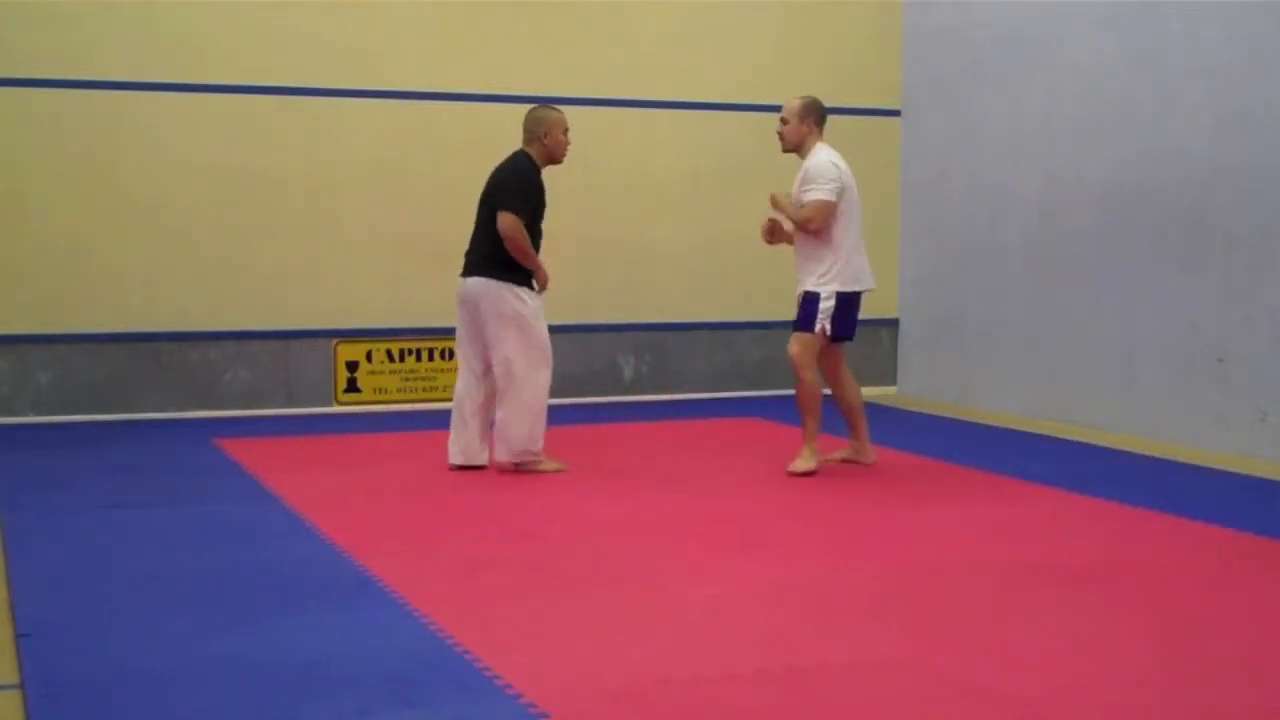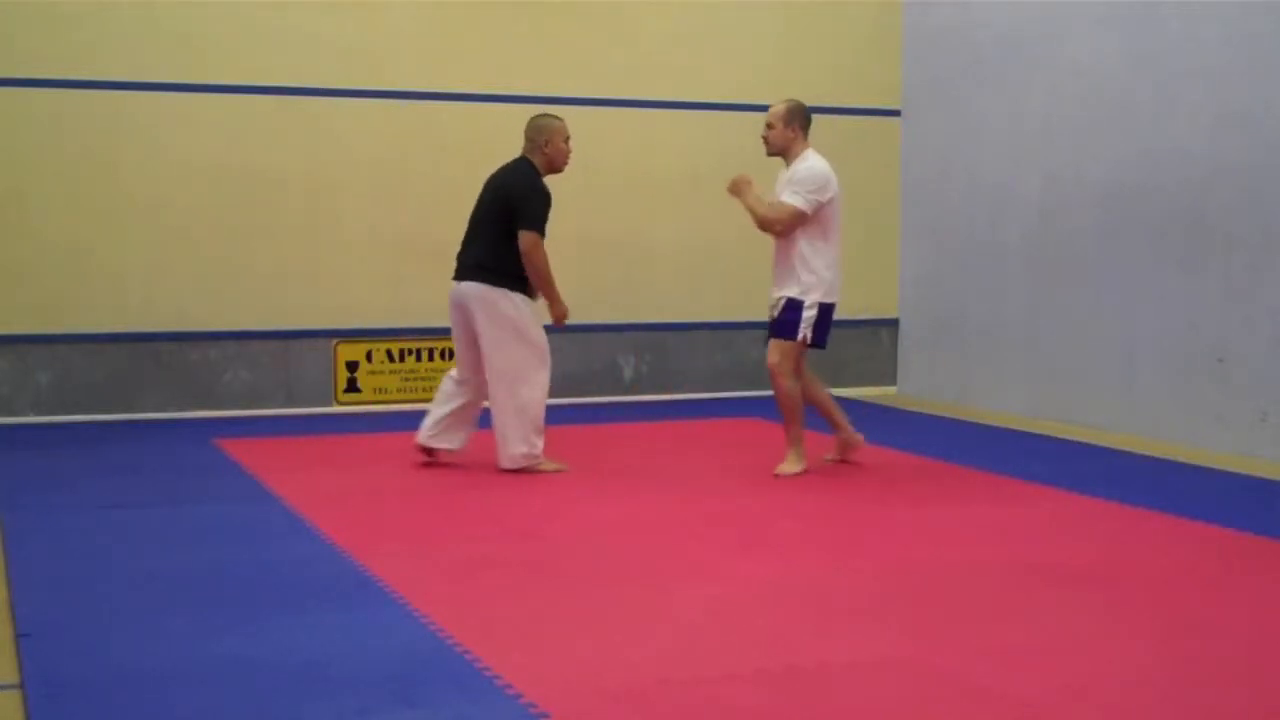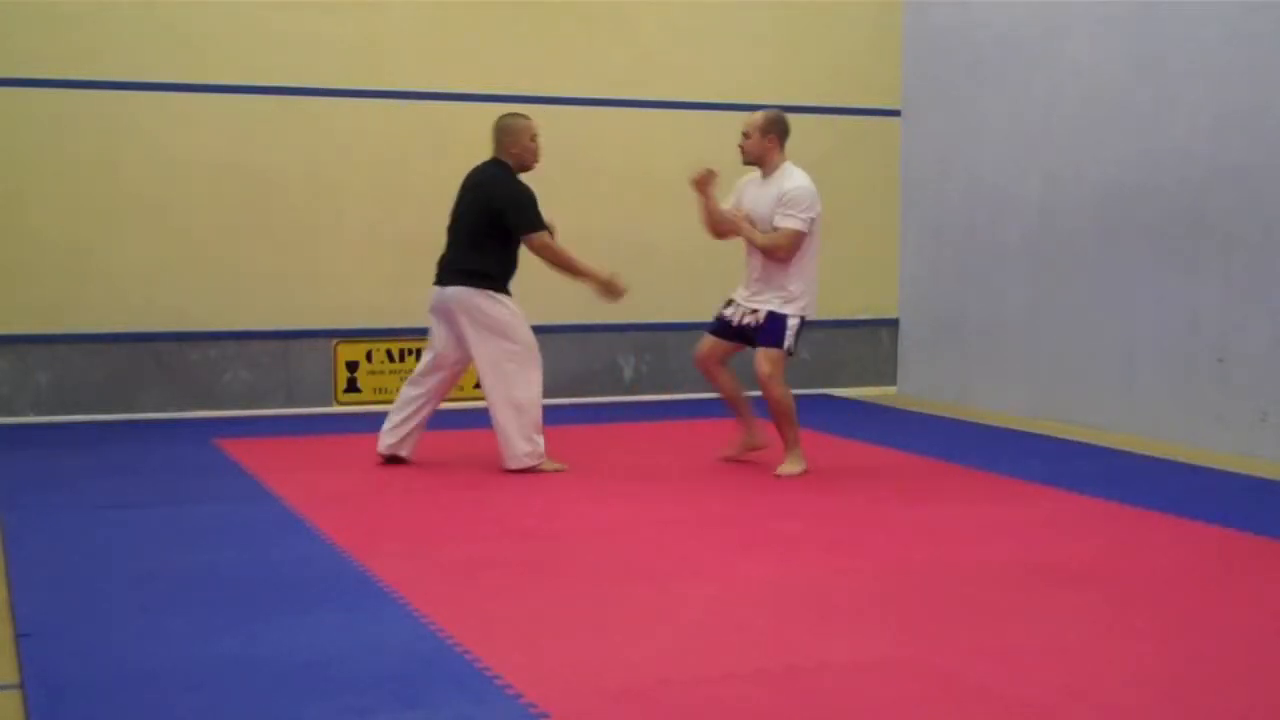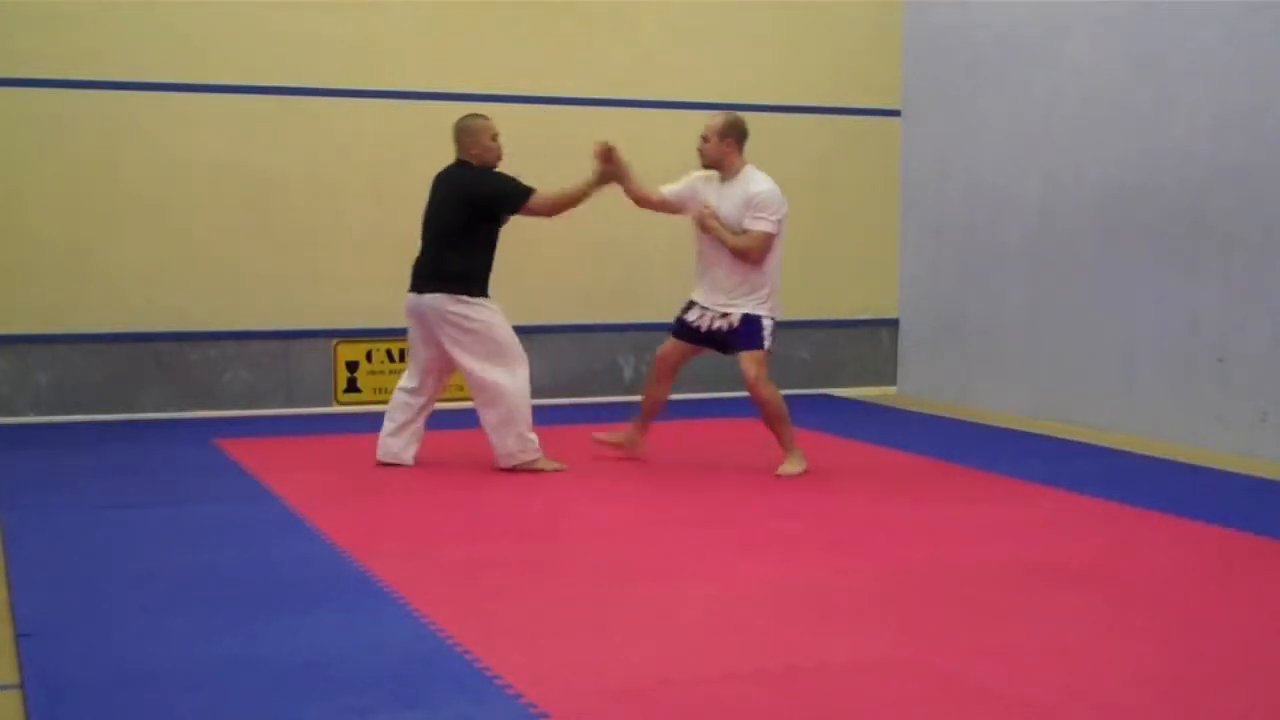
dt=0.2s
person 1, frame 1
left shoulder: (820, 164)
right shoulder: (816, 164)
left elbow: (815, 222)
left wrist: (783, 204)
right wrist: (781, 231)
left hip: (831, 283)
right hip: (824, 282)
left knee: (801, 356)
right knee: (832, 364)
left ankle: (810, 448)
right ankle: (861, 445)
person 1, frame 2
left shoulder: (813, 171)
right shoulder: (790, 172)
left elbow: (779, 225)
left wrist: (748, 195)
right wrist: (755, 203)
left hip: (809, 291)
right hip: (789, 288)
left knee: (778, 364)
right knee: (793, 370)
left ankle: (797, 451)
right ankle: (846, 435)
person 1, frame 3
left shoulder: (797, 188)
right shoulder: (750, 184)
left elbow: (782, 250)
right elbow: (719, 229)
left wrist: (746, 226)
right wrist: (704, 195)
left hip: (785, 302)
right hip: (749, 297)
left knee: (767, 373)
right knee: (707, 356)
left ankle: (795, 452)
right ankle: (751, 432)
person 1, frame 4
left shoulder: (762, 191)
right shoulder: (701, 183)
left elbow: (753, 253)
right elbow: (648, 200)
left wrist: (711, 224)
right wrist: (619, 168)
left hip: (751, 306)
right hip: (708, 301)
left knee: (755, 378)
right knee: (664, 363)
left ankle: (794, 452)
right ankle: (632, 437)
person 2, frame 1
left shoulder: (513, 169)
right shoulder: (525, 176)
right elbow: (510, 231)
left wrist: (530, 270)
right wrist: (539, 271)
left hip: (475, 282)
right hip: (502, 286)
left knee: (477, 372)
right knee: (528, 366)
left ankle: (468, 451)
right ankle: (521, 452)
person 2, frame 2
left shoulder: (508, 175)
right shoulder: (533, 187)
right elbow: (530, 250)
right wrist: (555, 302)
left hip: (465, 285)
right hip: (496, 291)
left knee: (472, 372)
right knee: (527, 368)
left ankle: (435, 438)
right ankle: (523, 454)
person 2, frame 3
left shoulder: (480, 177)
right shoulder: (510, 190)
right elbow: (544, 247)
left wrist: (529, 232)
right wrist: (595, 277)
left hip: (448, 288)
right hip: (479, 295)
left knee: (436, 371)
right knee: (519, 368)
left ankle: (392, 443)
right ankle: (525, 455)
person 2, frame 4
left shoulder: (448, 180)
right shoulder: (482, 183)
right elbow: (548, 205)
right wrist: (598, 178)
left hip: (422, 296)
right hip: (457, 299)
left knee: (421, 376)
right knee: (504, 368)
left ankle: (393, 449)
right ankle: (520, 453)
